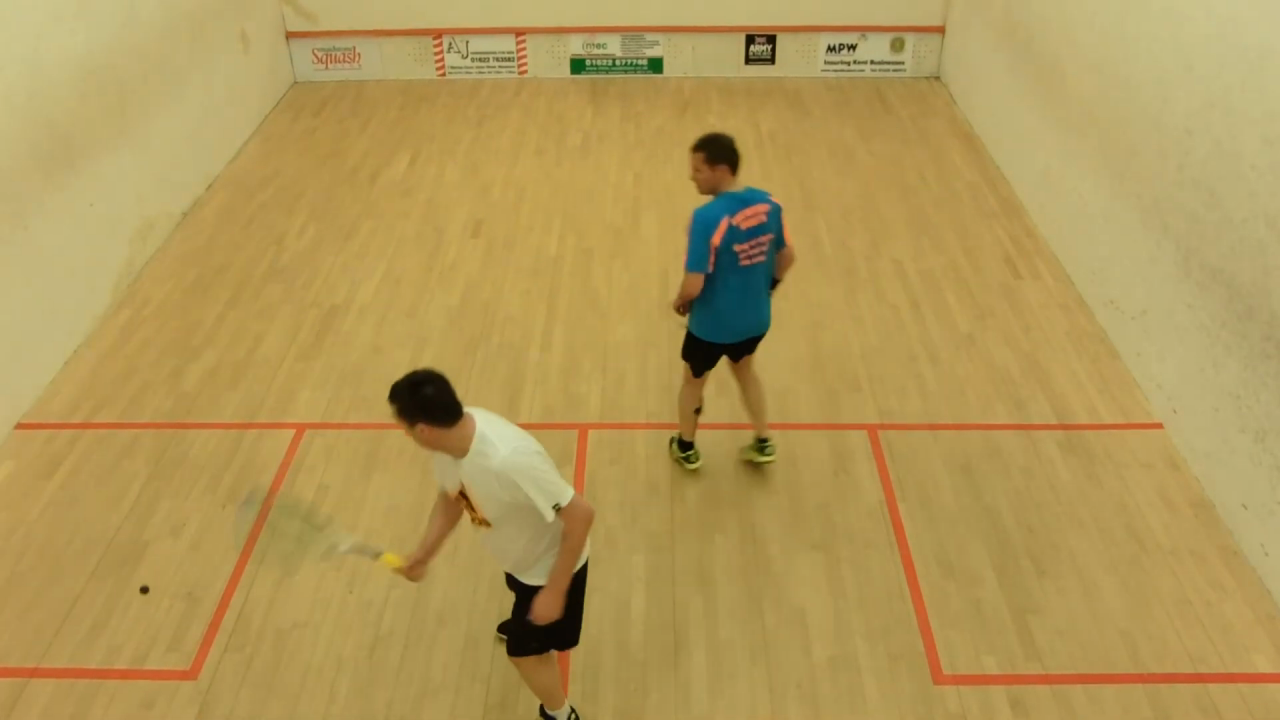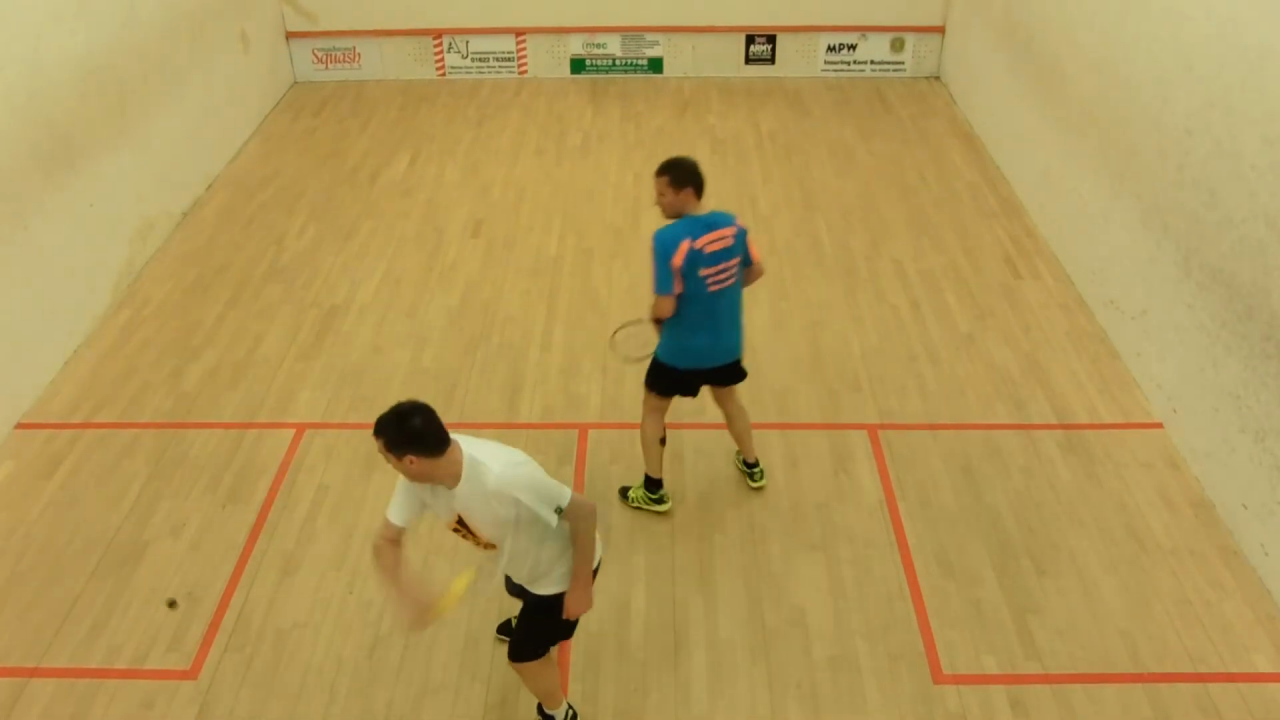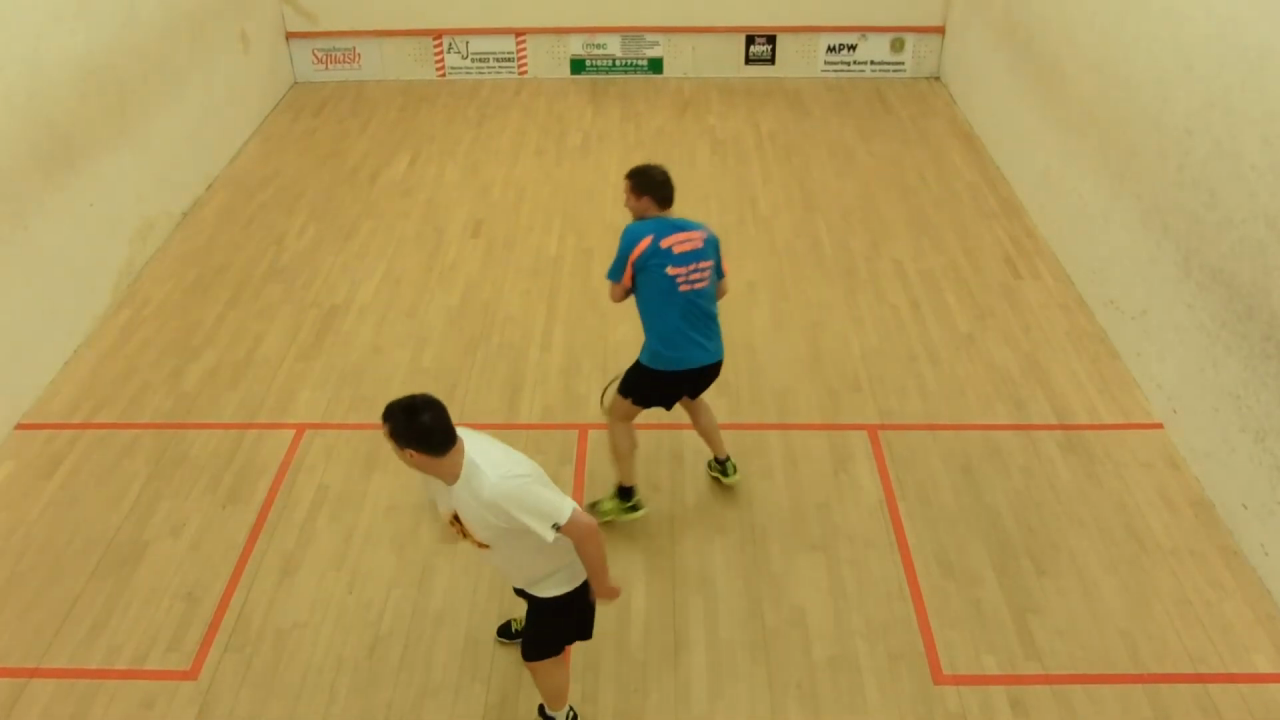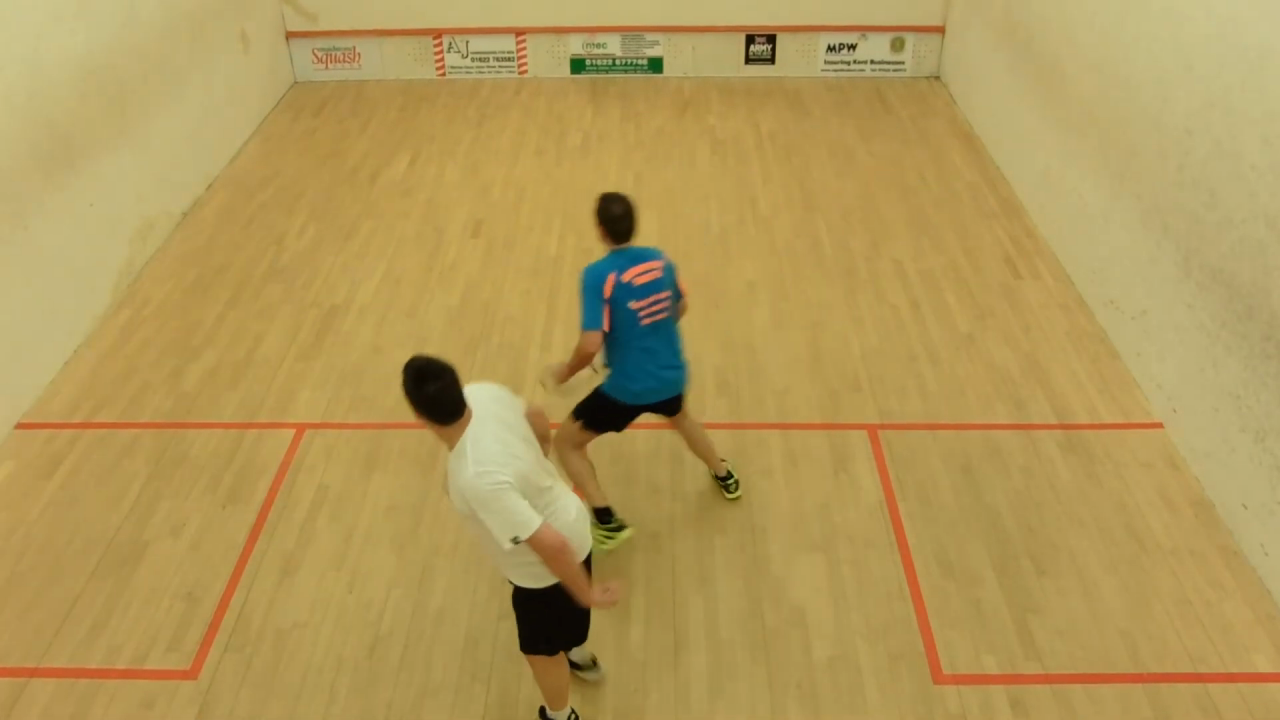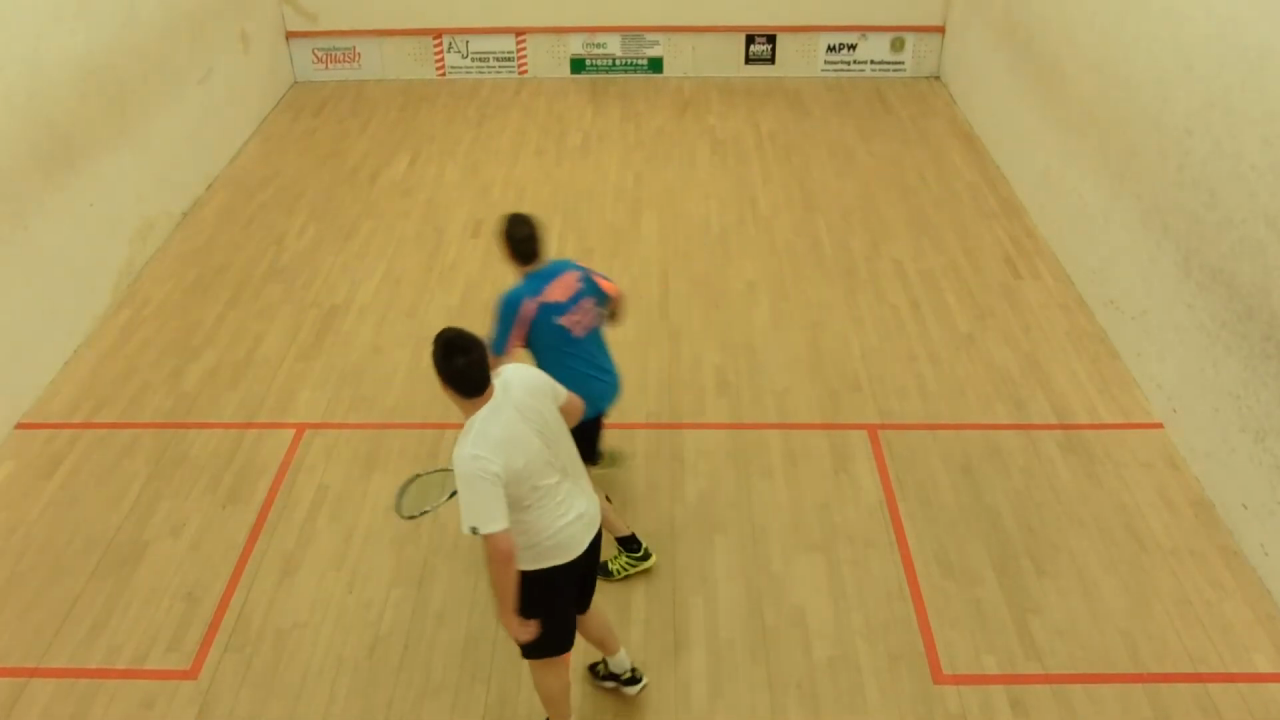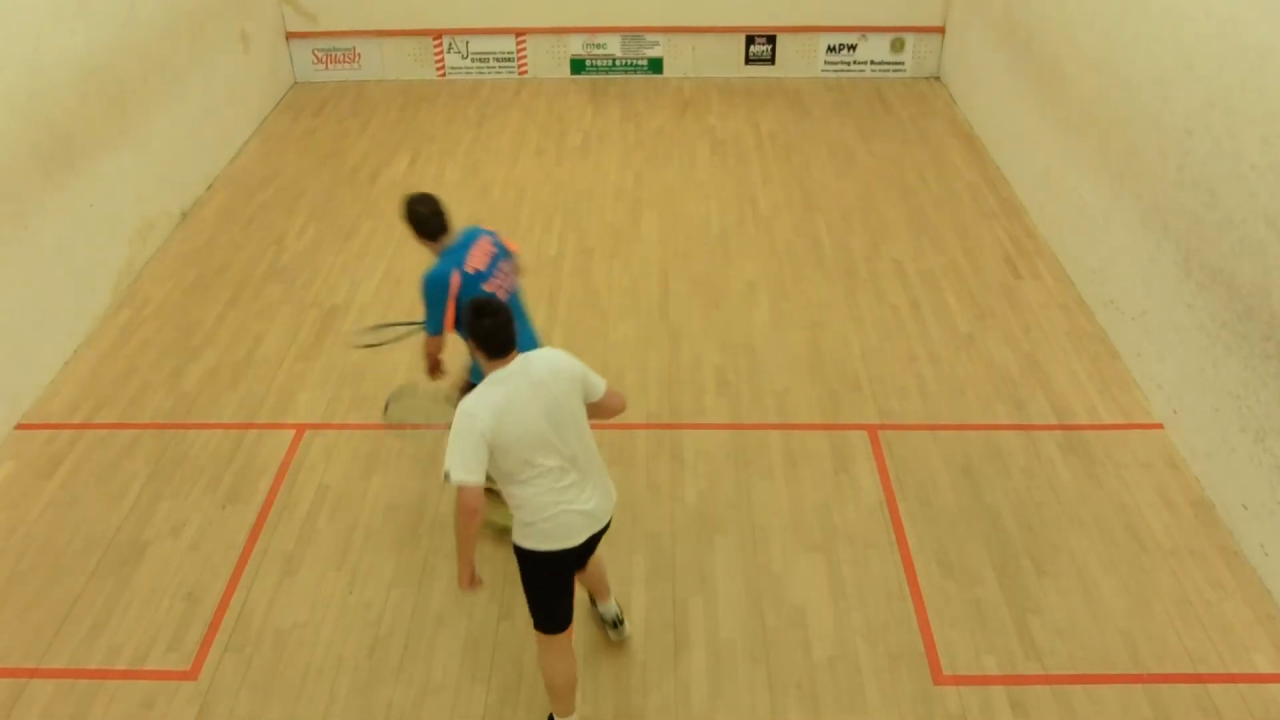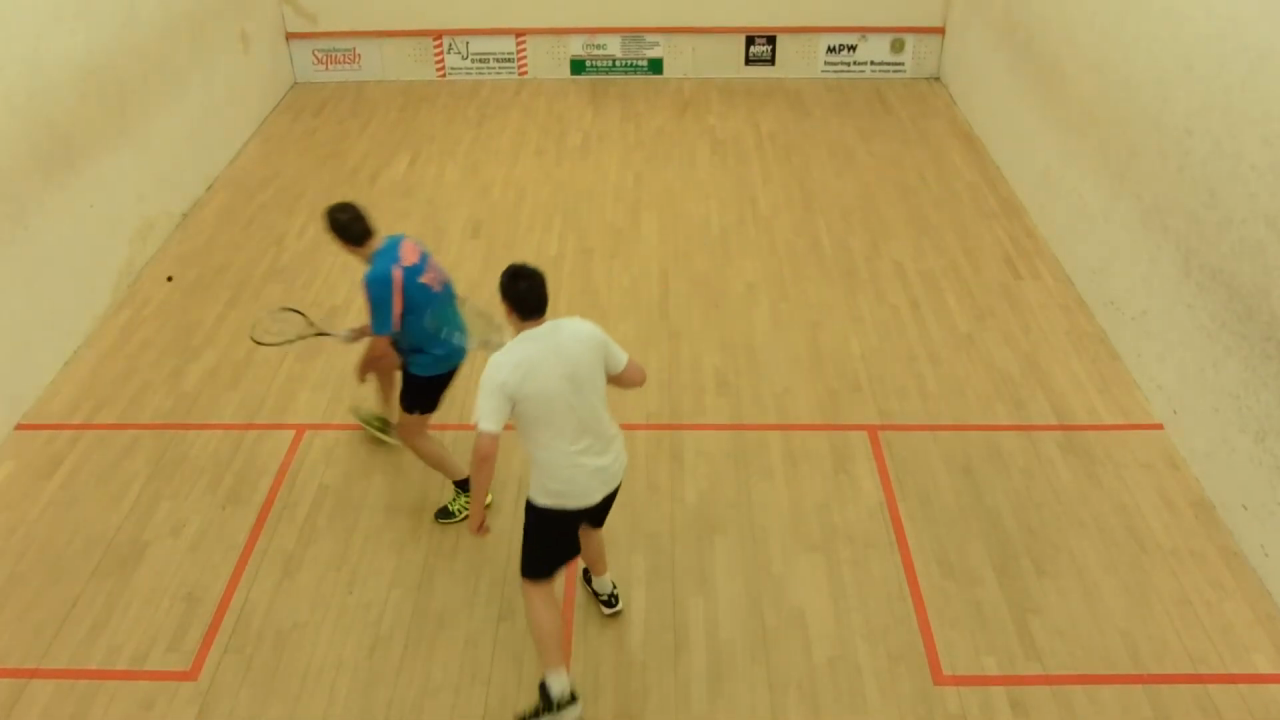
dt=0.2s
person 1, frame 1
left shoulder: (508, 459)
right shoulder: (452, 438)
left elbow: (580, 514)
right elbow: (450, 496)
left wrist: (554, 592)
right wrist: (424, 551)
left hip: (551, 562)
right hip: (523, 553)
left knee: (525, 650)
right knee: (520, 599)
right ankle: (531, 617)
person 1, frame 2
left shoulder: (503, 477)
right shoulder: (422, 477)
left elbow: (583, 511)
right elbow: (386, 541)
left wrist: (579, 588)
right wrist: (408, 595)
left hip: (560, 567)
right hip: (523, 561)
left knee: (525, 655)
right knee: (525, 598)
right ankle: (533, 623)
person 1, frame 3
left shoulder: (500, 487)
right shoulder: (451, 451)
left elbow: (584, 527)
left wrist: (601, 583)
left hip: (560, 573)
right hip: (535, 558)
left knee: (539, 655)
right ankle: (531, 625)
person 1, frame 4
left shoulder: (477, 478)
right shoulder: (483, 394)
left elbow: (551, 545)
right elbow: (537, 418)
left wrist: (585, 592)
left hip: (548, 565)
right hip: (560, 523)
left knee: (542, 649)
right ankle: (579, 657)
person 1, frame 5
left shoulder: (473, 458)
right shoulder: (521, 376)
left elbow: (501, 549)
right elbow: (574, 408)
left wrist: (509, 615)
left hip: (542, 557)
right hip: (584, 519)
left knee: (545, 653)
right knee: (579, 611)
right ankle: (622, 670)
person 1, frame 6
left shoulder: (475, 411)
right shoulder: (558, 362)
left elbow: (468, 502)
right elbow: (614, 403)
left wrist: (464, 564)
left hip: (544, 533)
right hip: (597, 505)
left knee: (553, 634)
right knee: (580, 557)
right ankle: (609, 612)
person 1, frame 7
left shoulder: (504, 367)
right shoulder: (584, 331)
left elbow: (485, 449)
right elbow: (635, 377)
left wrist: (477, 508)
left hip: (557, 491)
right hip: (608, 469)
left knee: (536, 585)
right knee: (590, 525)
right ankle: (604, 590)
person 2, frame 1
left shoulder: (707, 217)
right shoulder: (768, 203)
left elbow: (693, 285)
right elbow: (787, 255)
left wrist: (679, 302)
left hip: (712, 324)
right hip: (755, 319)
left knee: (692, 382)
right knee: (744, 372)
left ankle: (686, 448)
right ankle: (762, 443)
person 2, frame 2
left shoulder: (668, 238)
right shoulder: (733, 226)
left elbow: (663, 309)
right elbow: (755, 271)
left wrist: (655, 318)
left hip: (681, 351)
right hip: (728, 346)
left knee: (653, 410)
right knee: (728, 399)
left ankle: (653, 490)
right ankle: (752, 466)
person 2, frame 3
left shoulder: (638, 235)
right shoulder: (705, 234)
left elbow: (616, 292)
right elbow: (719, 290)
left hip: (665, 356)
right hip: (711, 353)
left knee: (618, 415)
right knee: (692, 400)
left ankle: (626, 498)
right ankle: (723, 463)
person 2, frame 4
left shoulder: (597, 274)
right shoulder: (661, 261)
left elbow: (590, 345)
right elbow: (680, 308)
left wrist: (566, 371)
left hip: (626, 387)
right hip: (671, 377)
left knee: (566, 442)
right knee: (682, 419)
left ankle: (607, 522)
right ankle: (724, 478)
person 2, frame 5
left shoulder: (517, 300)
right shoulder: (574, 272)
left elbow: (498, 364)
right elbow: (616, 299)
right wrist: (607, 317)
left hip: (576, 397)
right hip: (604, 382)
left ankle: (634, 551)
right ankle: (593, 455)
person 2, frame 6
left shoulder: (441, 276)
right shoulder: (485, 238)
left elbow: (434, 343)
right elbow: (513, 268)
left wrist: (431, 364)
right hip: (527, 351)
person 2, frame 7
left shoulder: (379, 276)
right shoulder: (401, 243)
left elbow: (380, 344)
left wrist: (364, 367)
right wrist: (370, 328)
left hip: (432, 357)
right hip: (446, 341)
left knee: (412, 433)
right knee: (381, 360)
left ankle: (469, 492)
right ankle: (388, 422)
